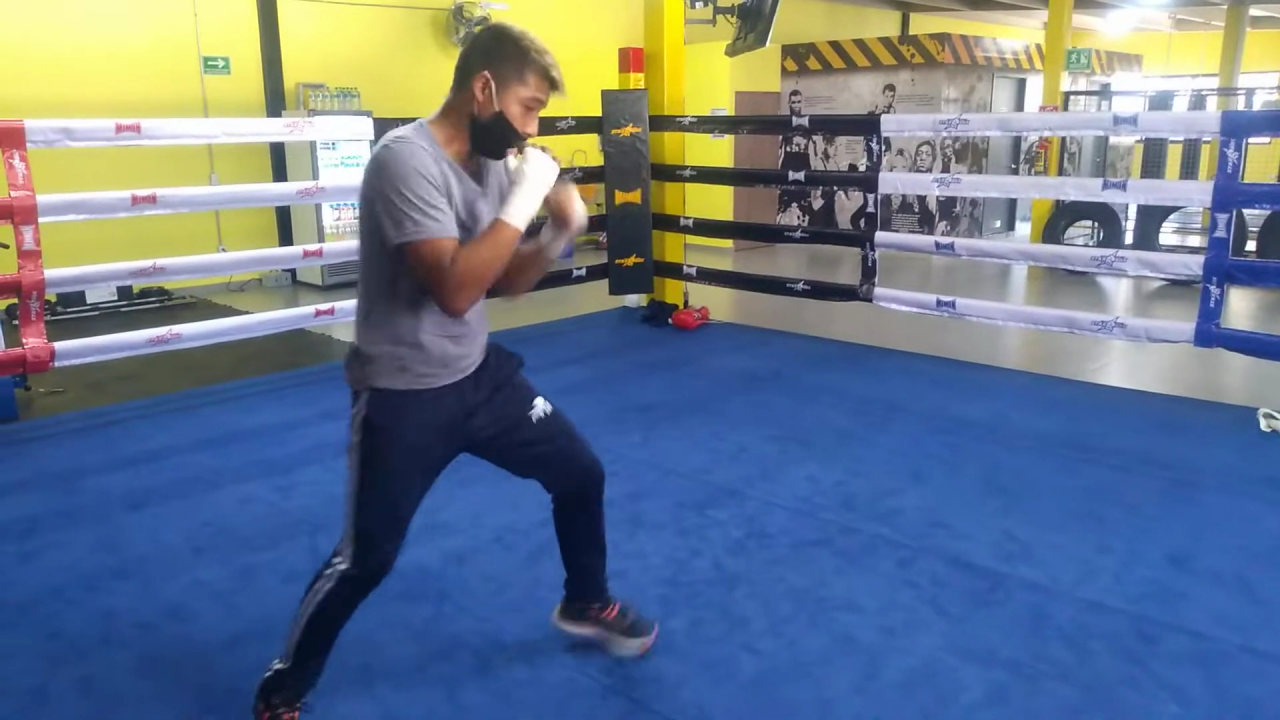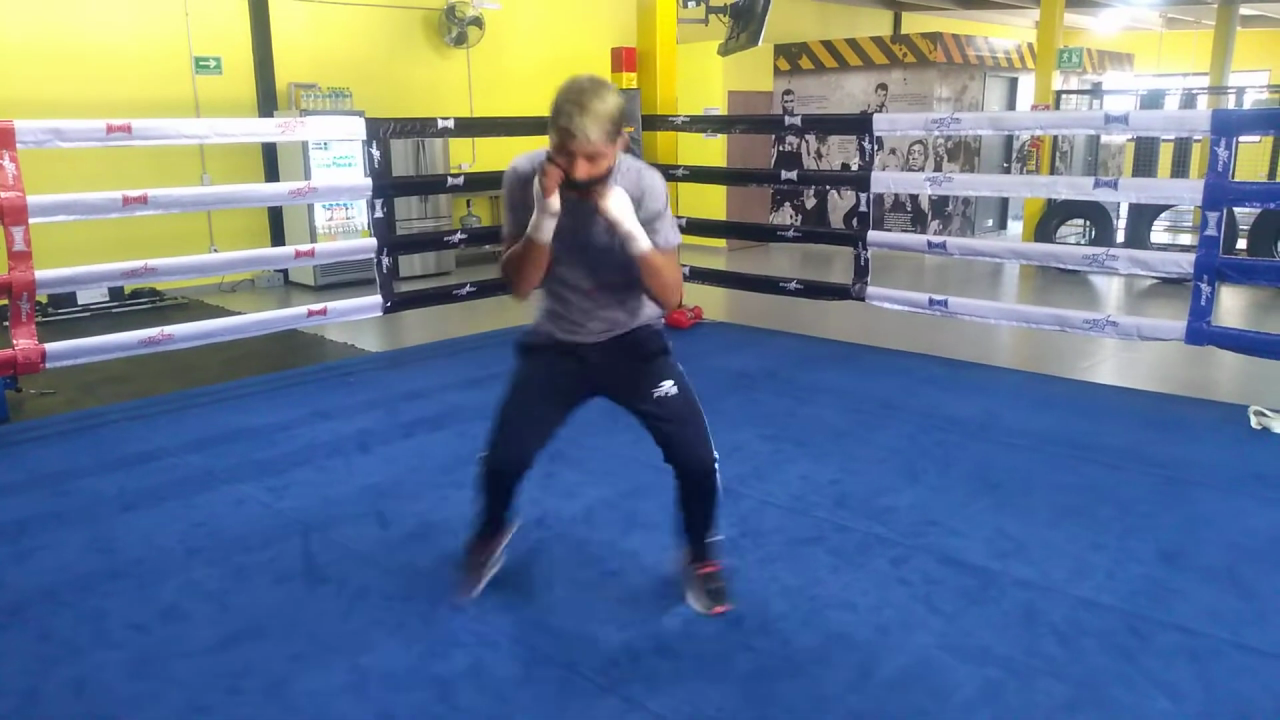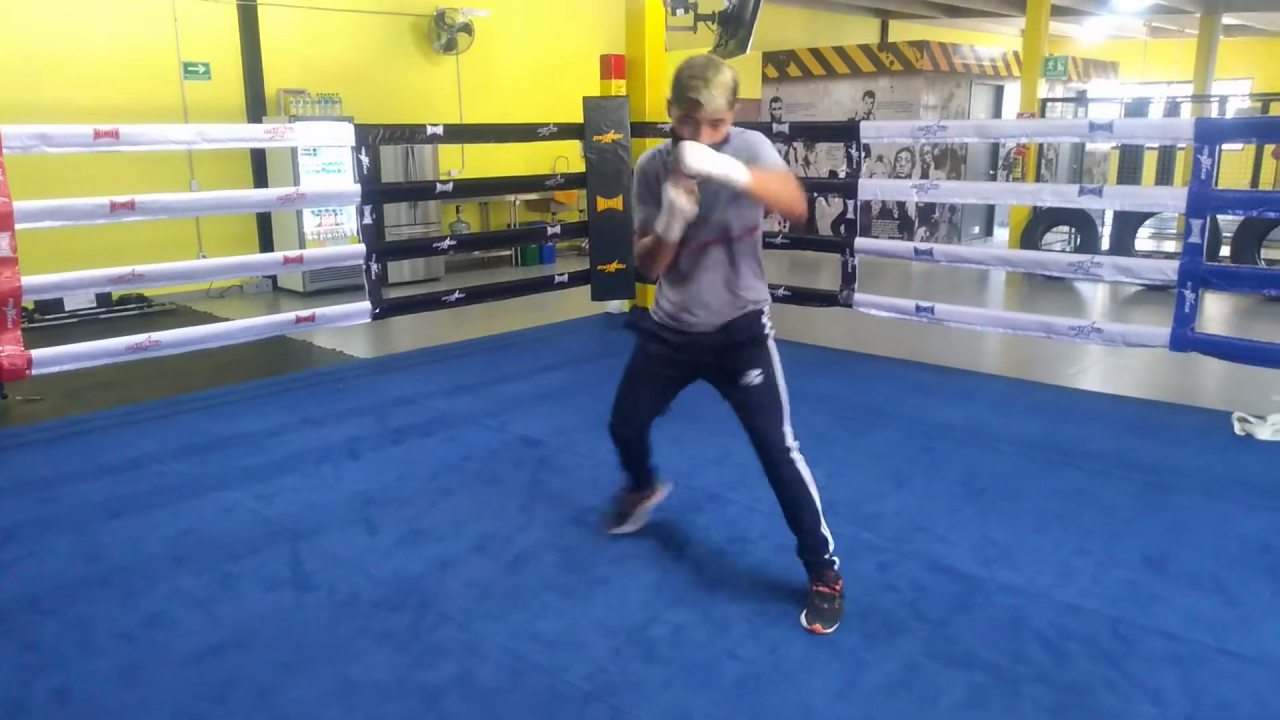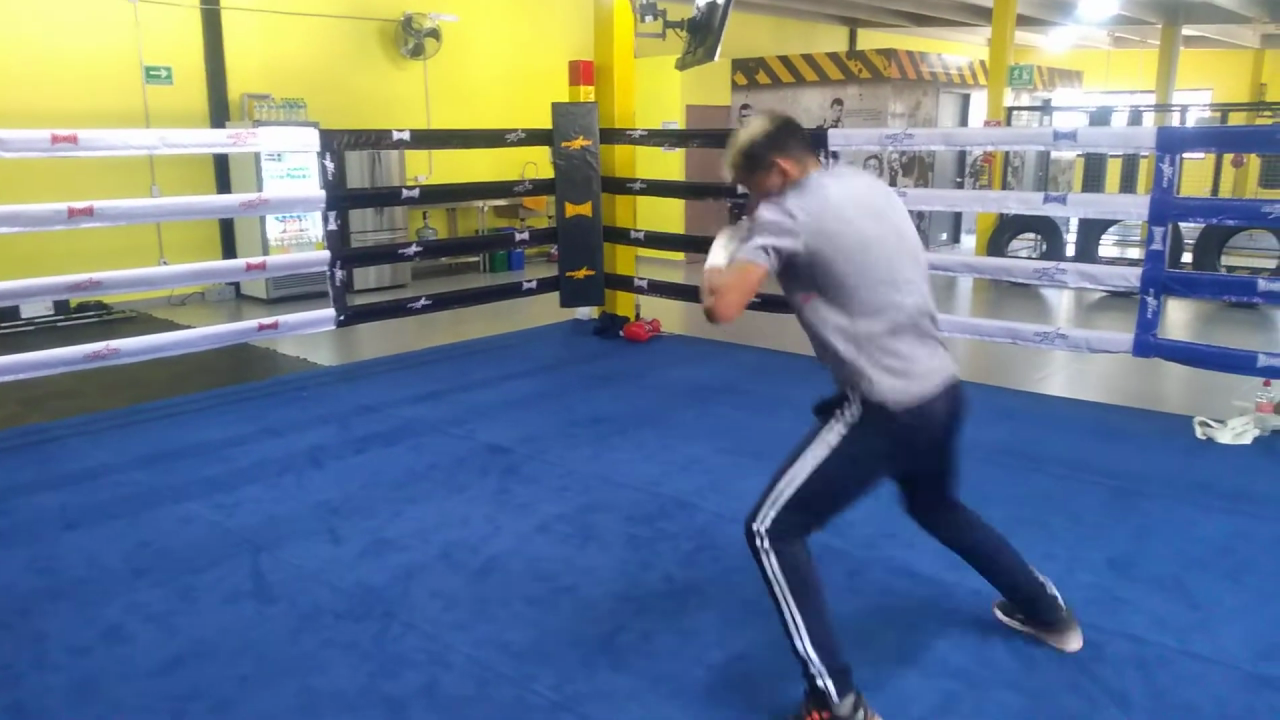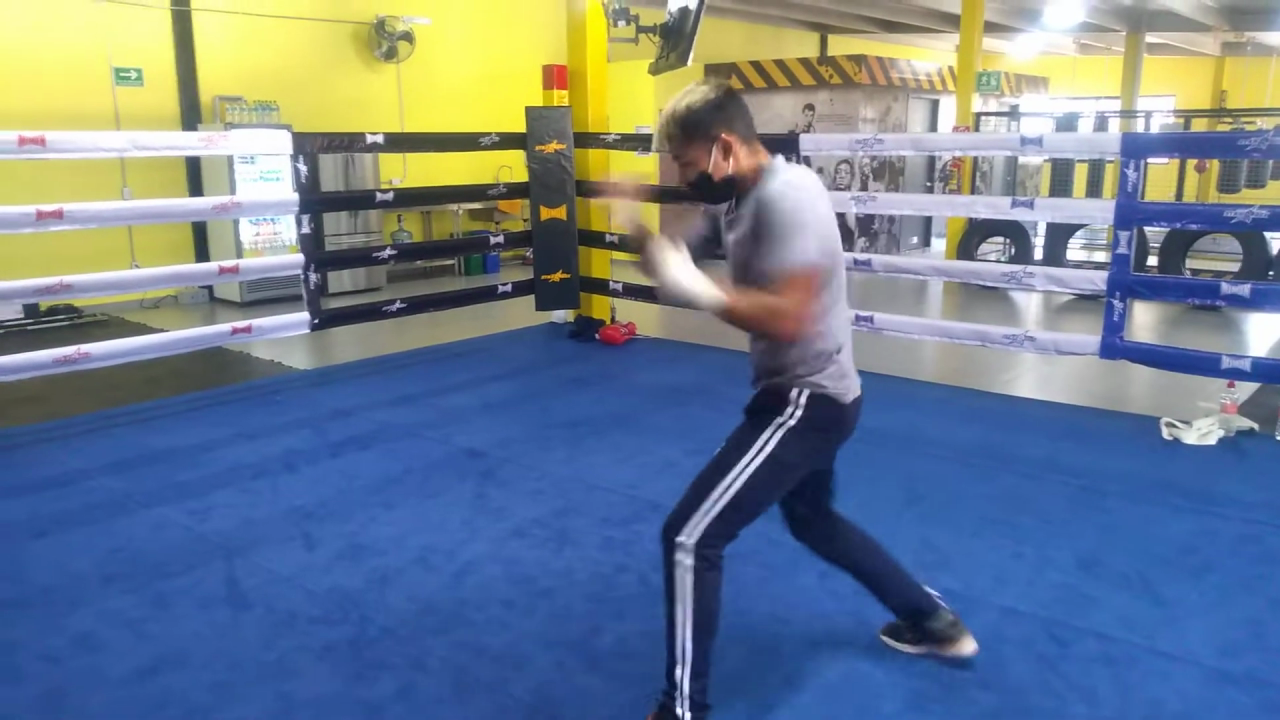
dt=1s
person 1, frame 1
left shoulder: (493, 161)
right shoulder: (406, 159)
left elbow: (510, 280)
right elbow: (456, 288)
left wrist: (559, 232)
right wrist: (521, 205)
left hip: (478, 373)
right hip: (402, 393)
left knee: (580, 474)
right knee: (367, 558)
left ankle: (588, 604)
person 1, frame 2
left shoulder: (643, 184)
right shoulder: (525, 180)
left elbow: (670, 294)
right elbow: (518, 284)
left wrist: (630, 228)
right wrist: (544, 221)
left hip: (629, 339)
right hip: (557, 342)
left knee: (696, 459)
right knee: (502, 456)
left ankle: (701, 556)
right ankle: (492, 533)
person 1, frame 3
left shoulder: (751, 146)
right shoulder: (655, 165)
left elbow: (794, 206)
right elbow: (649, 265)
left wrist: (723, 167)
right wrist: (675, 216)
left hip: (741, 326)
right hip: (671, 327)
left knee: (776, 447)
right knee: (625, 423)
left ankle: (824, 572)
right ankle: (642, 486)
person 1, frame 4
left shoulder: (786, 212)
right shoulder: (866, 184)
left elbow: (721, 308)
left wrist: (720, 258)
left hip: (881, 406)
right hip: (938, 388)
left knee: (772, 530)
right knee: (935, 506)
right ankle: (1045, 610)
person 1, frame 5
left shoulder: (783, 198)
right shoulder: (736, 200)
left elbow: (790, 316)
right elbow: (685, 253)
left wrist: (693, 288)
right wrist: (648, 242)
left hip: (810, 403)
right hip: (817, 397)
left knee: (690, 538)
right knee: (811, 519)
right ankle: (935, 622)
